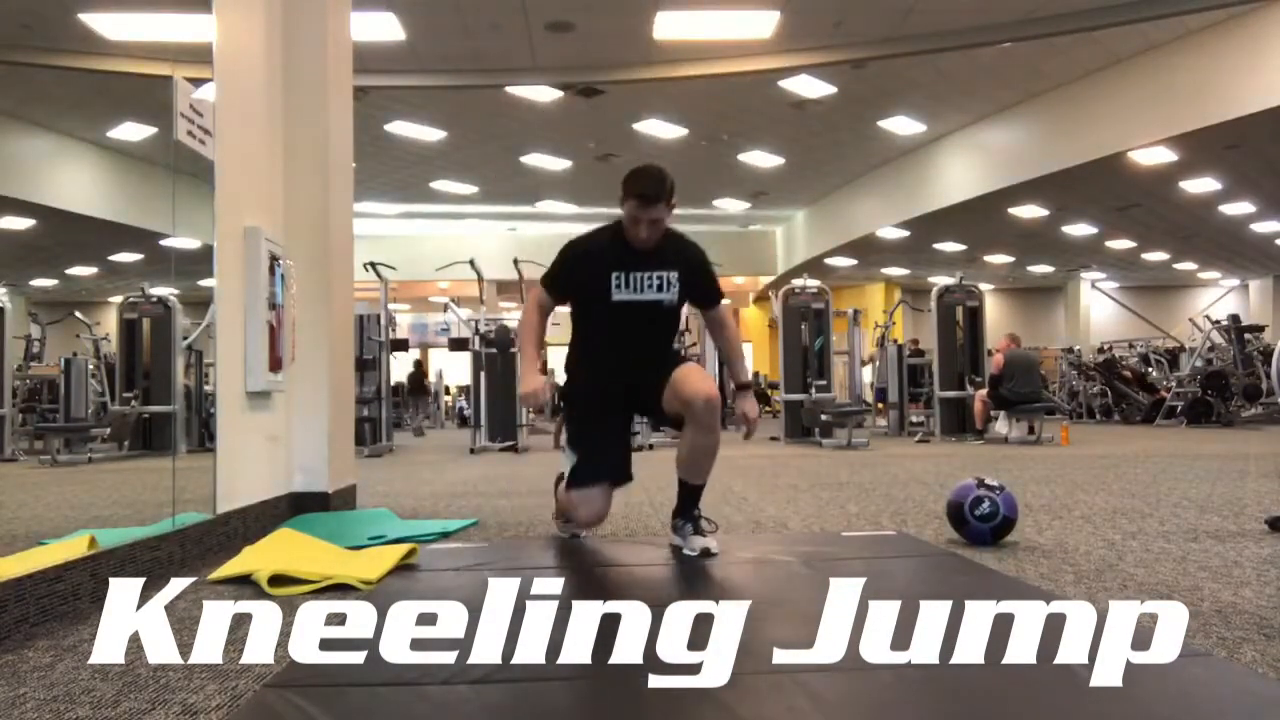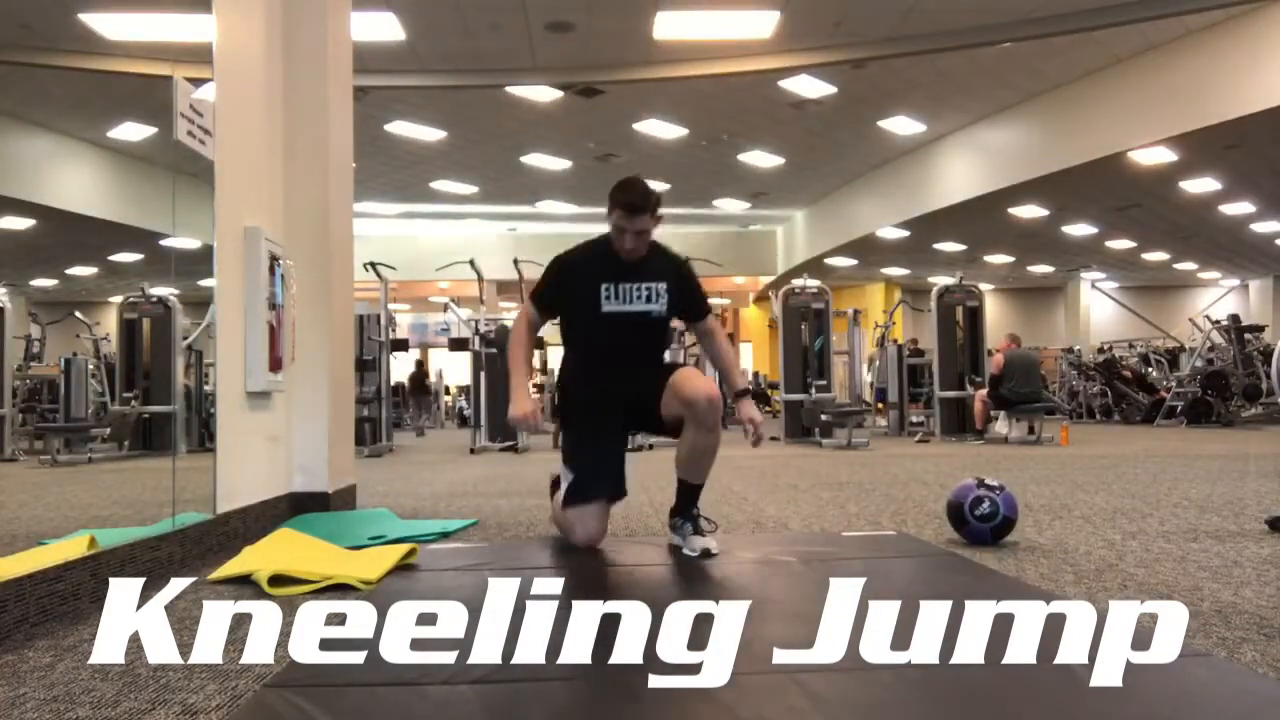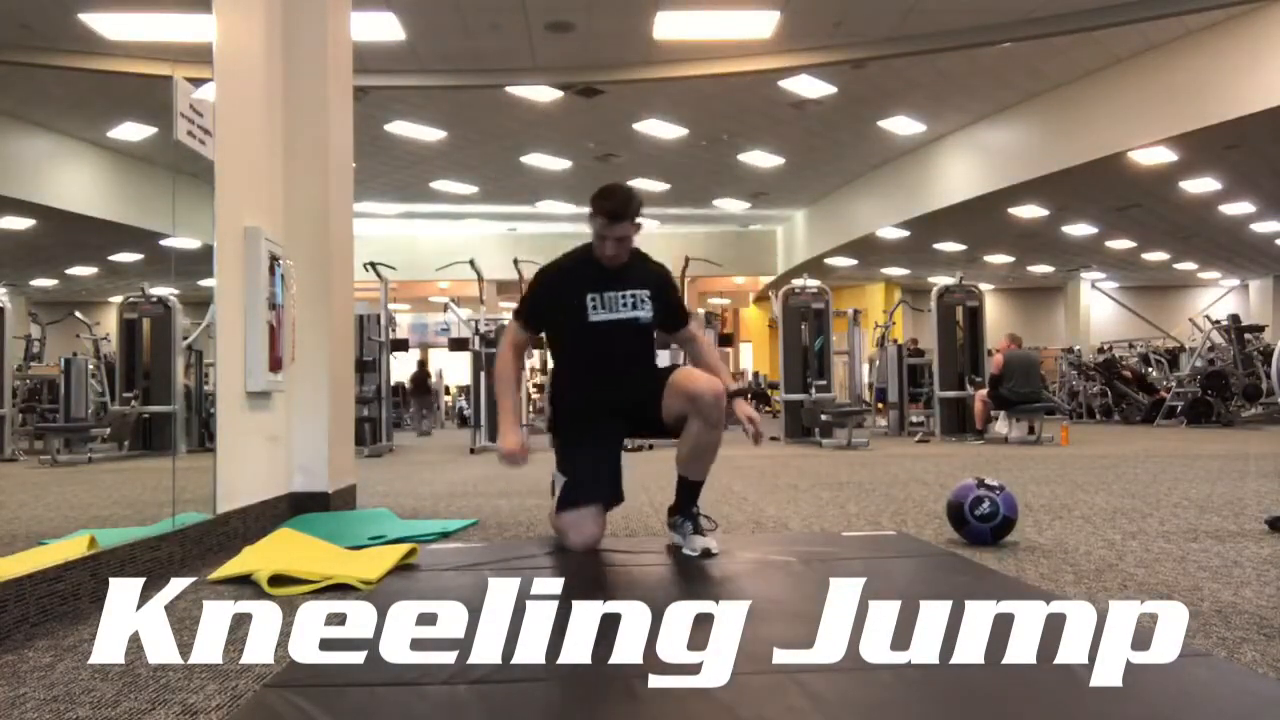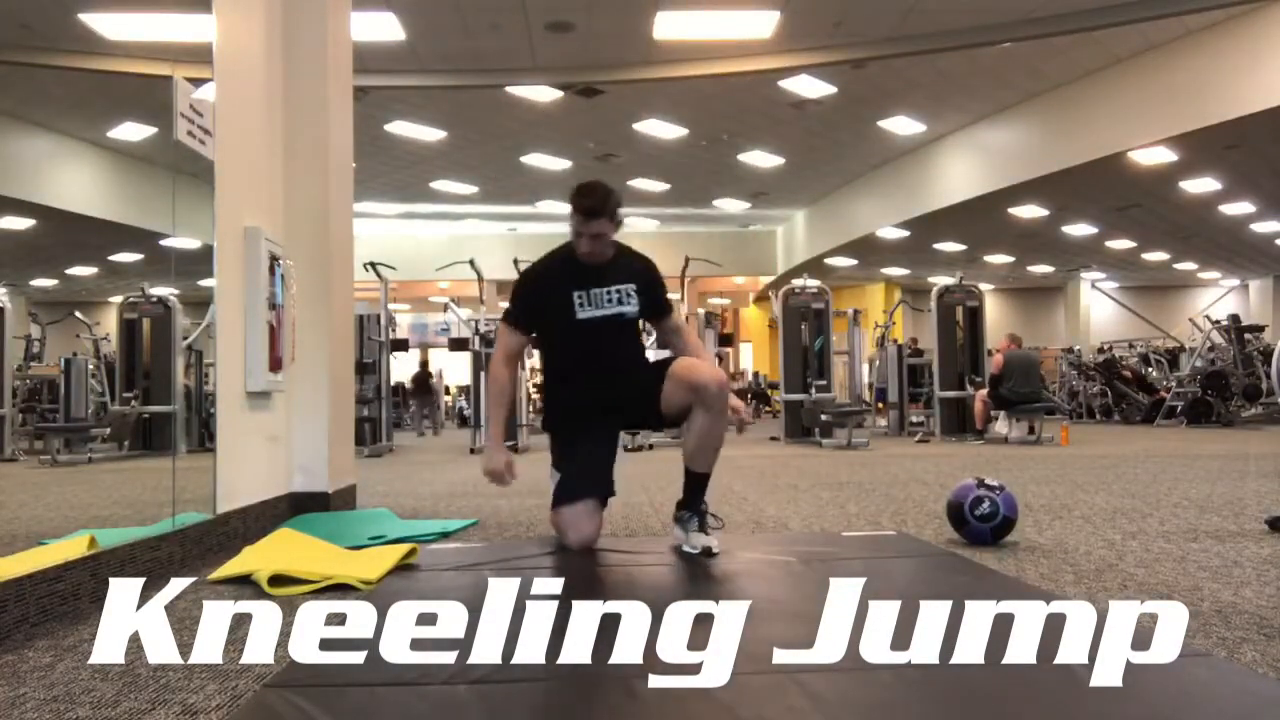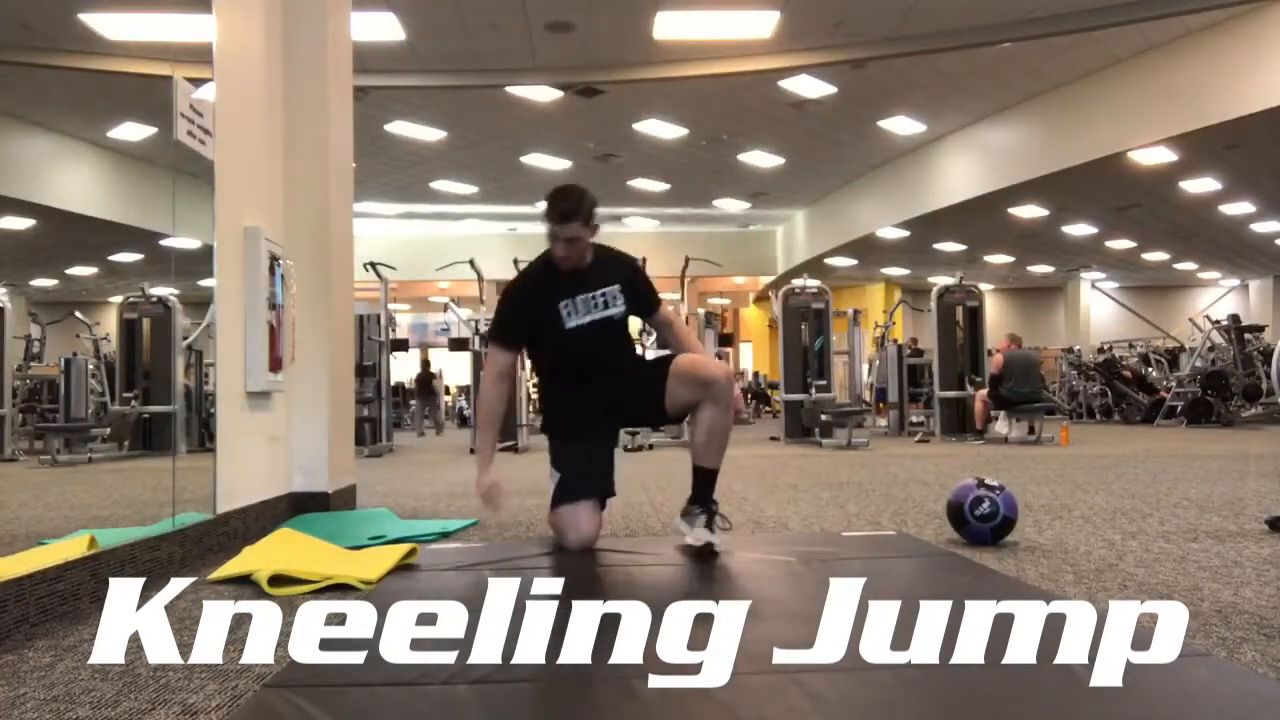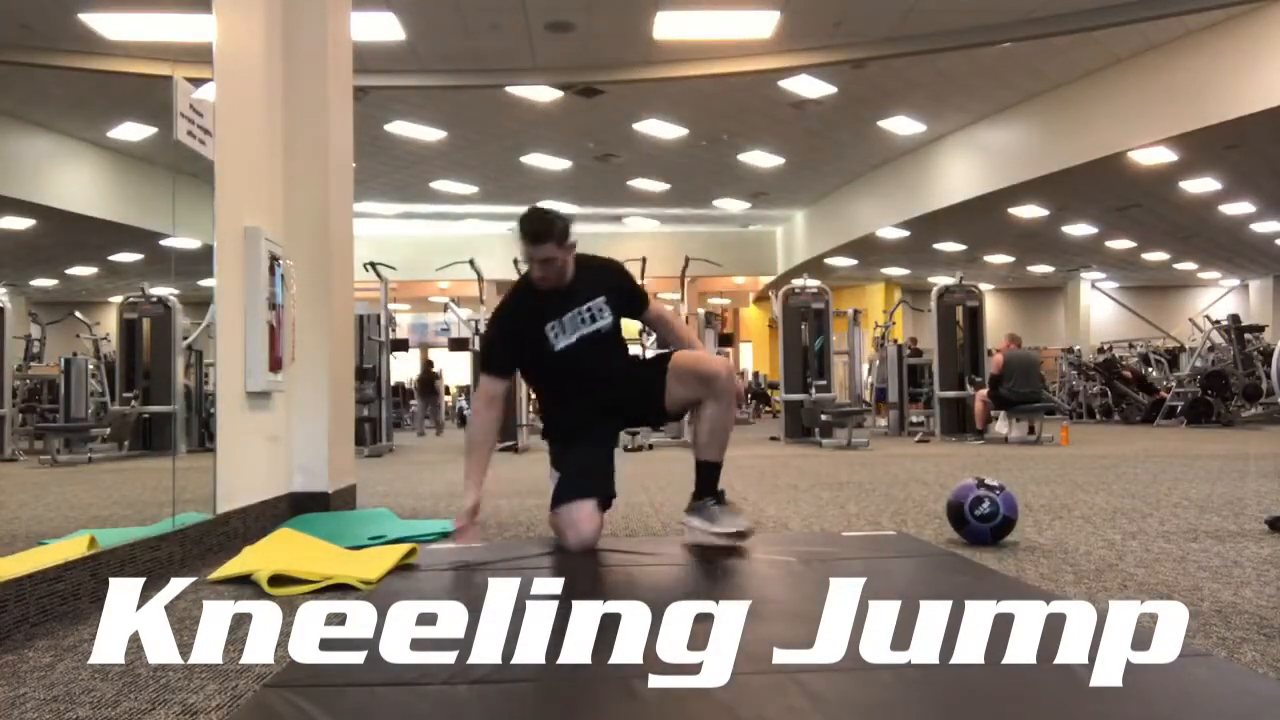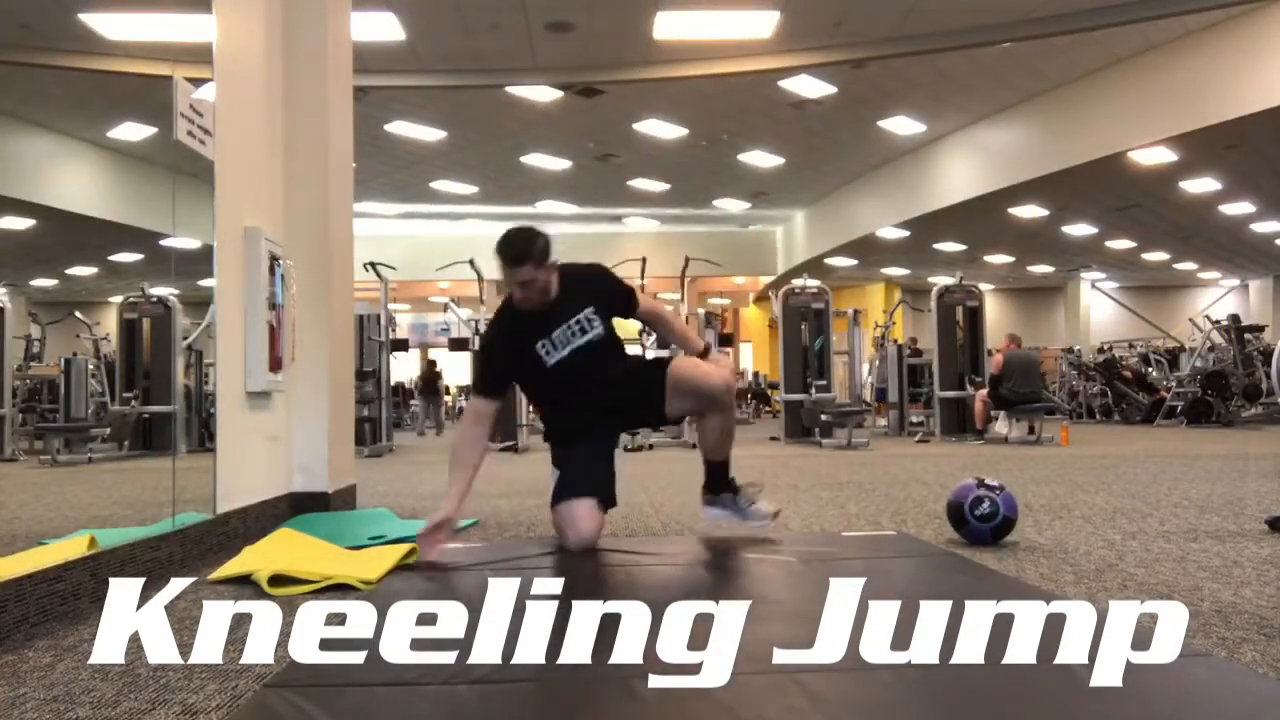
dt=0.1s
person 1, frame 1
left shoulder: (686, 256)
right shoulder: (585, 253)
left elbow: (720, 320)
right elbow: (536, 308)
left wrist: (744, 389)
right wrist: (530, 372)
left hip: (656, 368)
right hip: (596, 381)
left knee: (704, 397)
right knee: (584, 514)
left ankle: (686, 517)
right ankle: (567, 489)
person 1, frame 2
left shoulder: (673, 270)
right shoulder: (573, 266)
left elbow: (709, 333)
right elbow: (525, 324)
left wrist: (742, 397)
right wrist: (520, 394)
left hip: (650, 382)
right hip: (589, 399)
left knee: (706, 397)
right knee: (584, 533)
left ankle: (685, 516)
right ankle: (563, 493)
person 1, frame 3
left shoulder: (654, 277)
right shoulder: (556, 279)
left elbow: (693, 340)
right elbow: (511, 347)
left wrist: (736, 398)
right wrist: (508, 427)
left hip: (641, 390)
right hip: (581, 409)
left knee: (707, 393)
right knee: (581, 539)
left ankle: (684, 516)
right ankle: (565, 491)
person 1, frame 4
left shoulder: (639, 270)
right shoulder: (541, 278)
left elbow: (675, 330)
right elbow: (505, 357)
left wrist: (722, 392)
right wrist: (494, 446)
left hip: (634, 383)
right hip: (574, 404)
left knee: (710, 381)
right knee: (579, 536)
left ankle: (691, 511)
right ankle: (563, 489)
person 1, frame 5
left shoulder: (621, 267)
right shoulder: (525, 292)
left elbow: (664, 323)
right elbow: (497, 374)
left wrist: (713, 381)
right wrist: (484, 466)
left hip: (629, 382)
right hip: (575, 410)
left knee: (716, 378)
right knee: (579, 536)
left ankle: (699, 509)
right ankle: (567, 491)
person 1, frame 6
left shoulder: (607, 275)
right shoulder: (512, 315)
left elbow: (658, 318)
right elbow: (489, 400)
left wrist: (706, 360)
right wrist: (473, 490)
left hip: (627, 383)
right hip: (573, 416)
left knee: (720, 374)
right knee: (579, 537)
left ankle: (706, 500)
right ankle: (566, 499)
person 1, frame 7
left shoulder: (591, 281)
right shoulder: (503, 336)
left elbow: (651, 313)
right elbow: (477, 419)
left wrist: (704, 354)
right wrist: (452, 503)
right hip: (575, 423)
left knee: (717, 384)
right knee: (580, 537)
left ankle: (719, 491)
right ankle: (570, 494)
